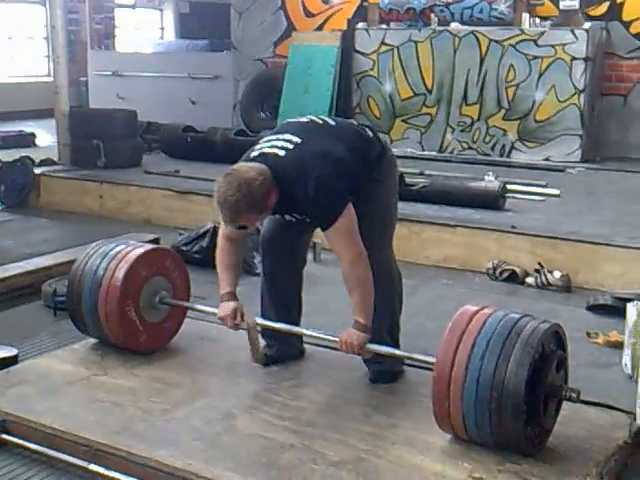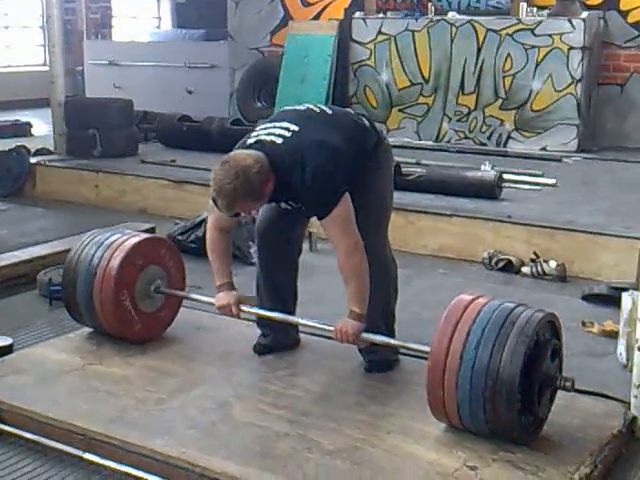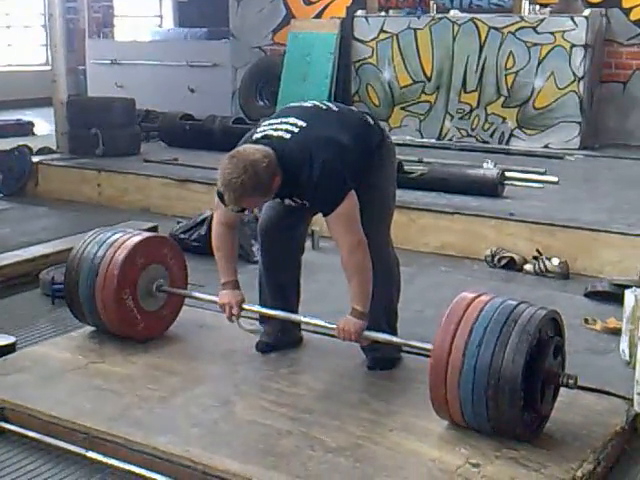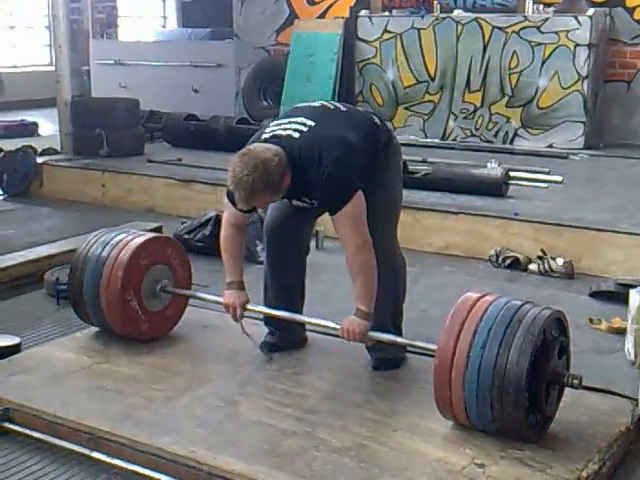
dt=0.2s
person 1, frame 1
left shoulder: (317, 187)
right shoulder: (243, 186)
left elbow: (353, 256)
right elbow: (228, 238)
left wrist: (361, 326)
right wrist: (227, 295)
left hip: (370, 165)
left knee: (375, 255)
right knee: (275, 243)
left ankle: (384, 352)
right ankle: (282, 341)
person 1, frame 2
left shoulder: (314, 175)
right shoulder: (237, 174)
left elbow: (348, 246)
right elbow: (217, 227)
left wrist: (356, 315)
right wrist: (224, 286)
left hip: (366, 155)
left knee: (370, 244)
right knee: (270, 232)
left ankle: (379, 341)
right ankle: (277, 330)
person 1, frame 3
left shoulder: (322, 171)
right shoulder: (241, 170)
left elbow: (352, 244)
right elbow: (223, 223)
left wrist: (358, 313)
right wrist: (229, 284)
left hip: (369, 153)
left knee: (374, 242)
right knee: (273, 231)
left ankle: (381, 339)
right ankle: (279, 327)
person 1, frame 4
left shoulder: (331, 171)
right shoulder: (249, 170)
left elbow: (358, 245)
right elbow: (232, 224)
left wrist: (362, 314)
right wrist: (234, 284)
left hip: (375, 154)
left knee: (380, 243)
right knee: (278, 231)
left ankle: (386, 339)
right ankle: (284, 329)
